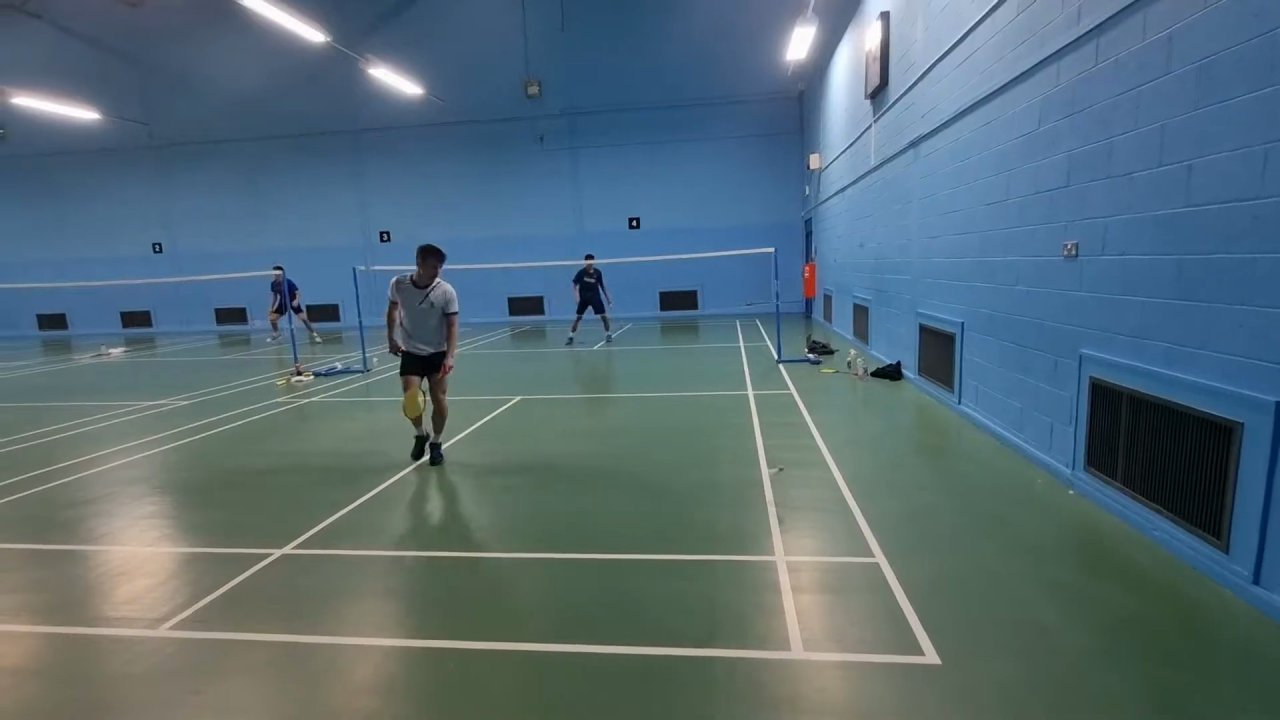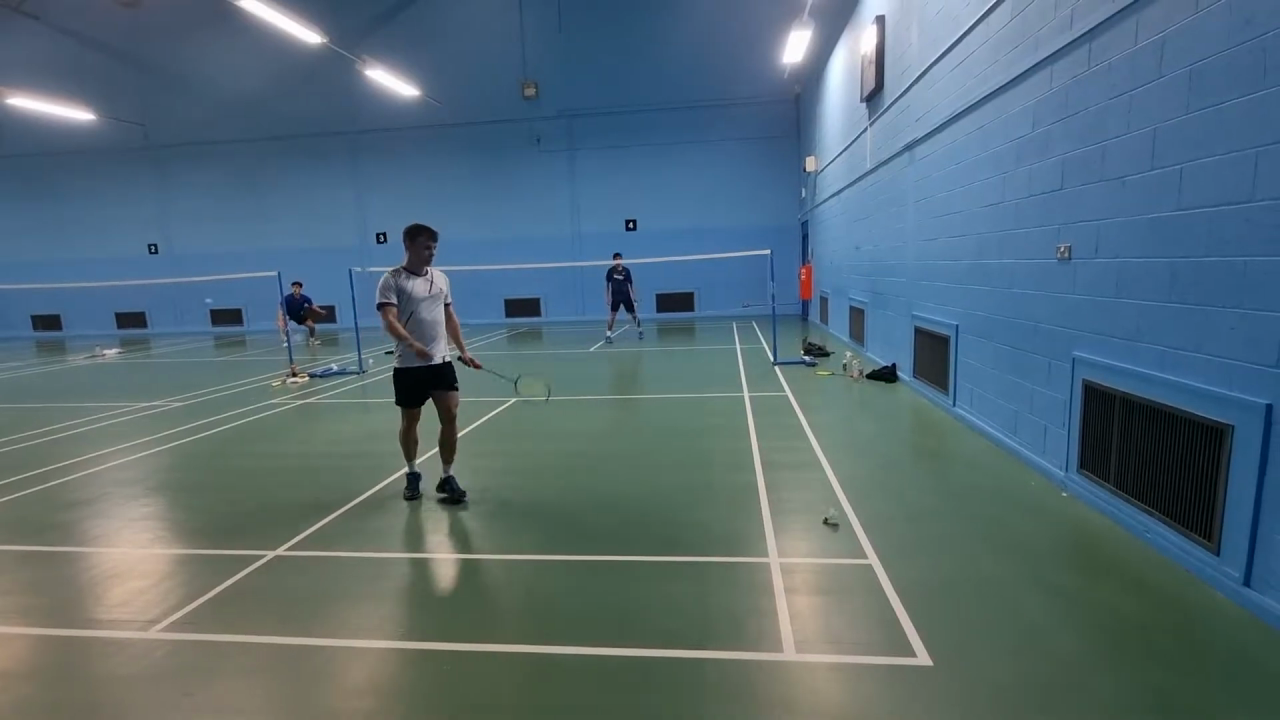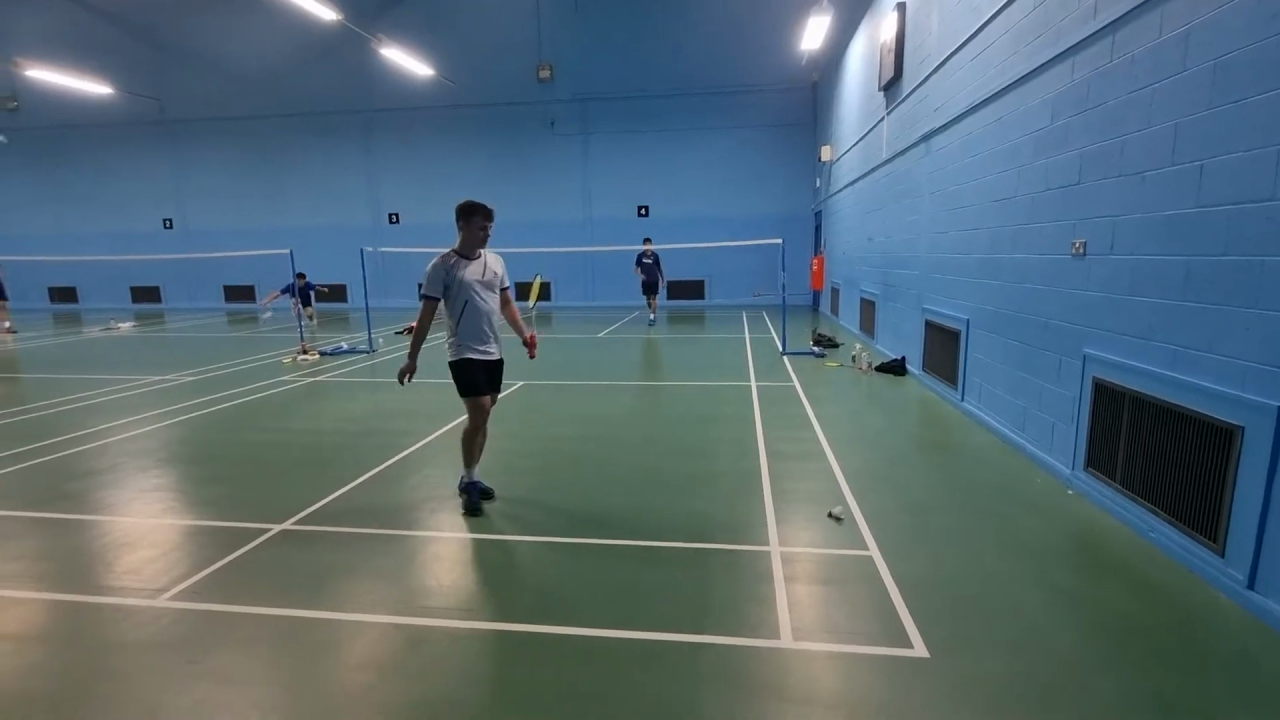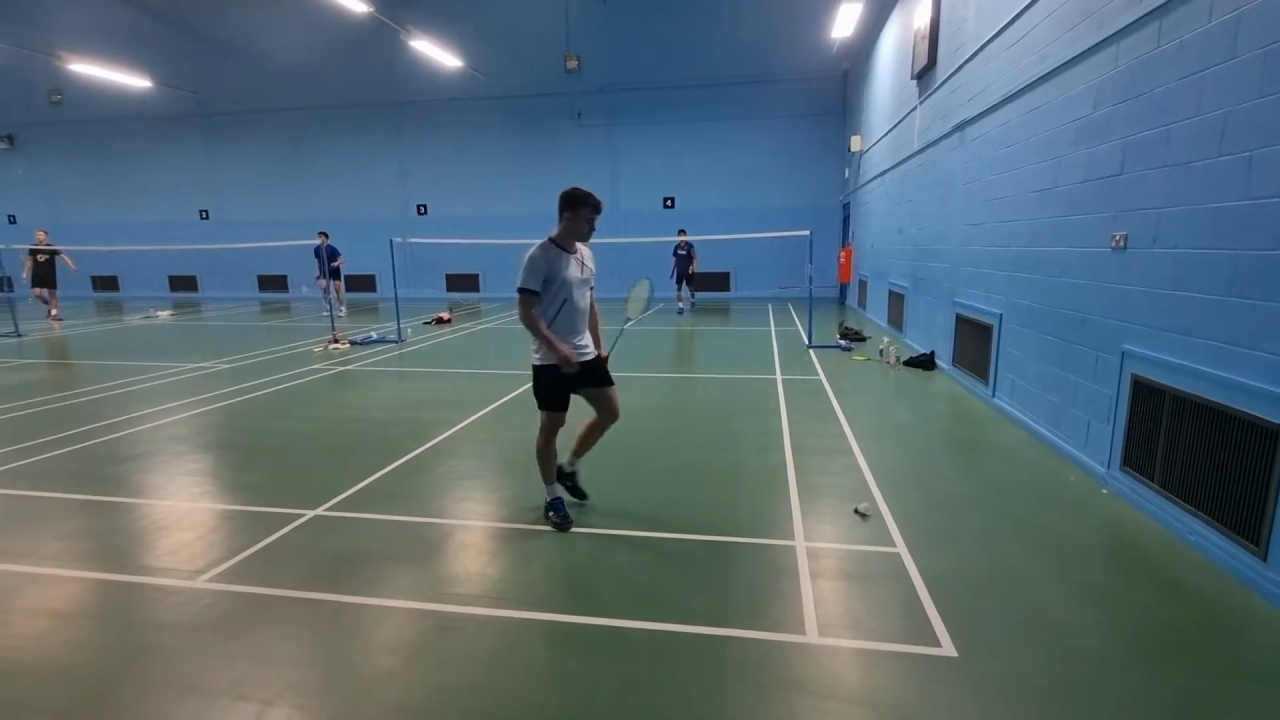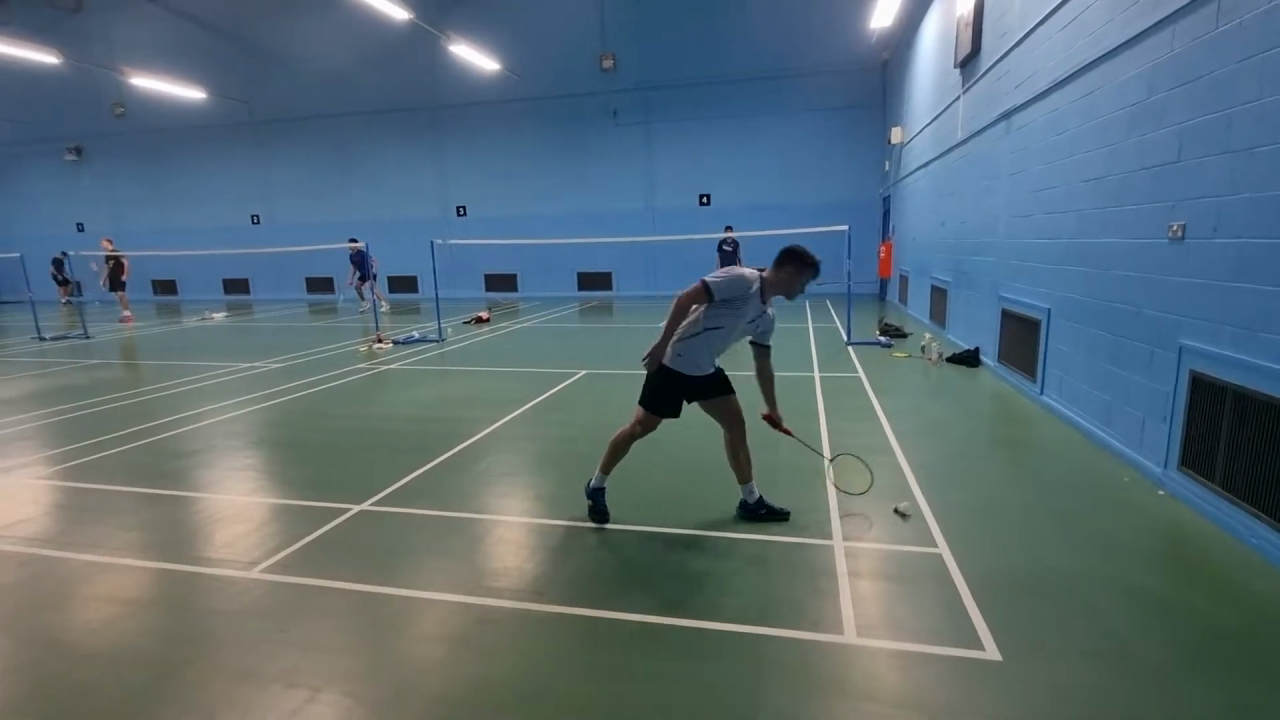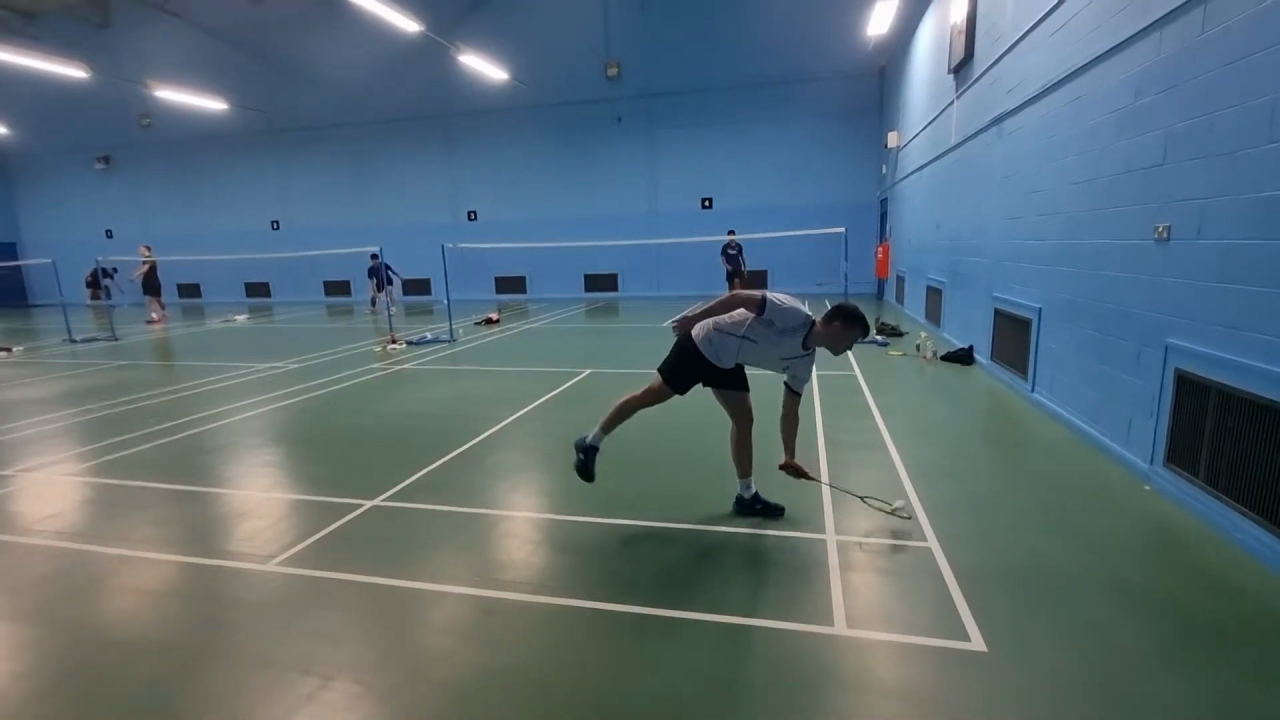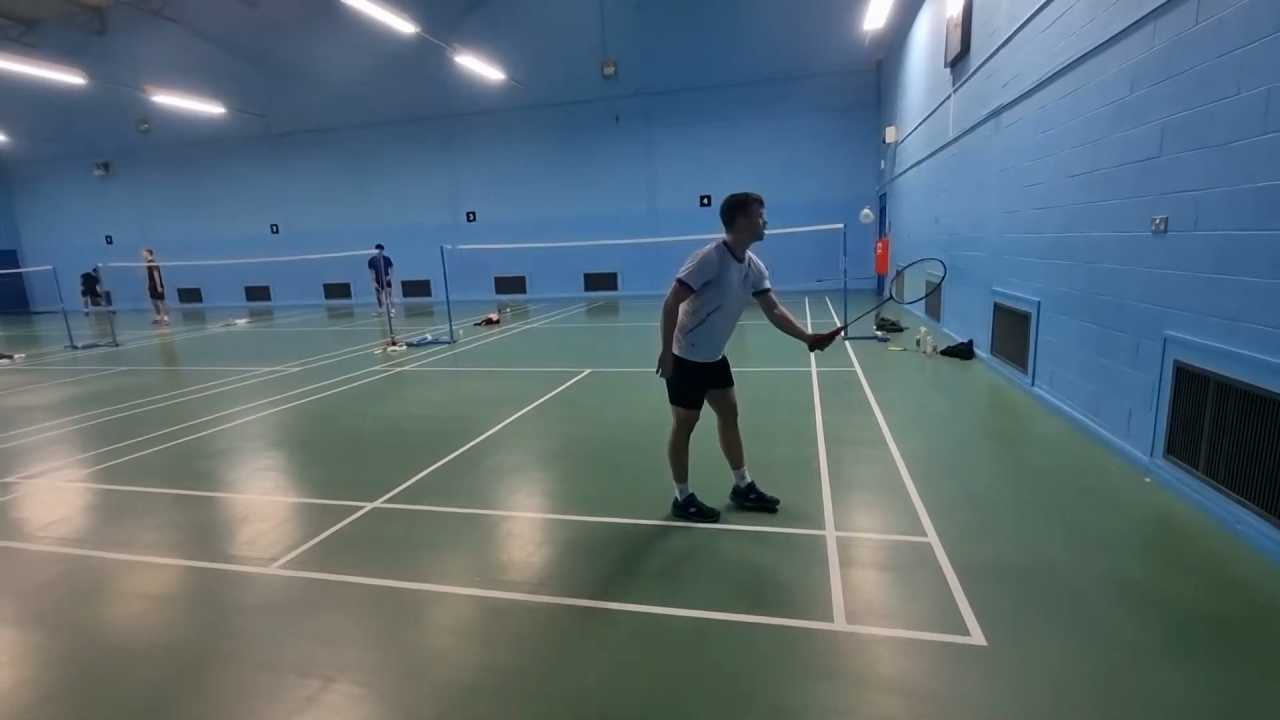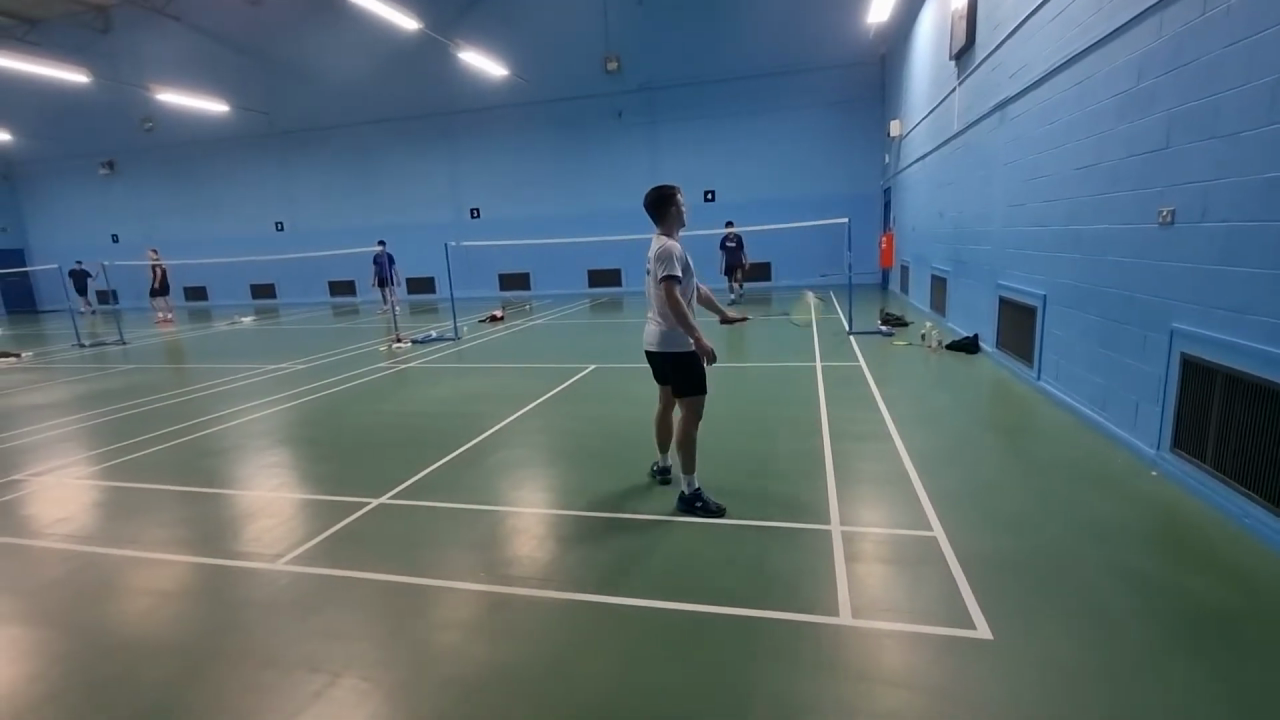
dt=0.5s
person 1, frame 1
left shoulder: (446, 292)
right shoulder: (398, 284)
left elbow: (452, 326)
right elbow: (392, 308)
left wrist: (449, 356)
right wrist: (391, 337)
left hip: (437, 353)
right hip: (410, 352)
left knee: (439, 397)
right knee: (411, 396)
left ankle: (436, 443)
right ankle: (420, 435)
person 1, frame 2
left shoulder: (440, 278)
right shoulder: (391, 280)
right elbow: (389, 321)
left wrist: (463, 350)
right wrist: (413, 344)
left hip: (440, 361)
right hip: (408, 365)
left knee: (450, 416)
right knee: (410, 422)
left ankle: (447, 478)
right ankle: (413, 474)
person 1, frame 3
left shoulder: (495, 261)
right shoulder: (441, 266)
left elbow: (507, 303)
right elbow: (426, 316)
left wrist: (524, 334)
right wrist: (412, 358)
left hip: (493, 354)
right hip: (465, 356)
left knee: (481, 418)
right knee: (479, 413)
left ankle: (469, 478)
right ankle: (469, 480)
person 1, frame 4
left shoulder: (586, 255)
right shoulder: (540, 256)
right elbow: (526, 313)
left wrist: (598, 346)
right wrist: (557, 349)
left hip: (585, 354)
right hip: (551, 360)
left knee: (610, 412)
right knee: (550, 427)
left ankle: (569, 469)
right ankle: (553, 499)
person 1, frame 5
left shoulder: (765, 314)
right shoulder: (741, 280)
left elbow: (763, 364)
right elbow: (685, 298)
left wrist: (772, 408)
right wrist: (663, 343)
left hip: (706, 370)
right hip: (674, 362)
left knee: (735, 422)
right knee: (640, 427)
left ankle: (751, 501)
right ankle: (597, 486)
person 1, frame 6
left shoulder: (804, 362)
right shoulder: (792, 313)
left elbow: (791, 409)
right elbow: (737, 298)
left wrist: (789, 458)
right wrist: (693, 318)
left hip: (727, 363)
right hip: (703, 347)
left knee: (743, 420)
right knee: (650, 397)
left ankle: (746, 494)
right ankle: (592, 443)
person 1, frame 7
left shoulder: (753, 266)
right shoulder: (709, 257)
left elbow: (775, 311)
right elbow: (672, 302)
left wrist: (808, 337)
right wrist: (666, 352)
left hip: (713, 355)
right hip: (685, 356)
left knee: (728, 413)
right knee: (685, 424)
left ankle: (743, 487)
right ankle: (682, 499)
person 1, frame 8
left shoulder: (662, 246)
right shoulder: (671, 248)
left elbow: (694, 288)
right elbow: (672, 298)
left wrist: (723, 312)
right wrist: (700, 340)
left hip: (655, 343)
right hip: (677, 346)
left knee: (667, 402)
right knee: (693, 413)
left ankle: (663, 464)
right ankle: (691, 492)
